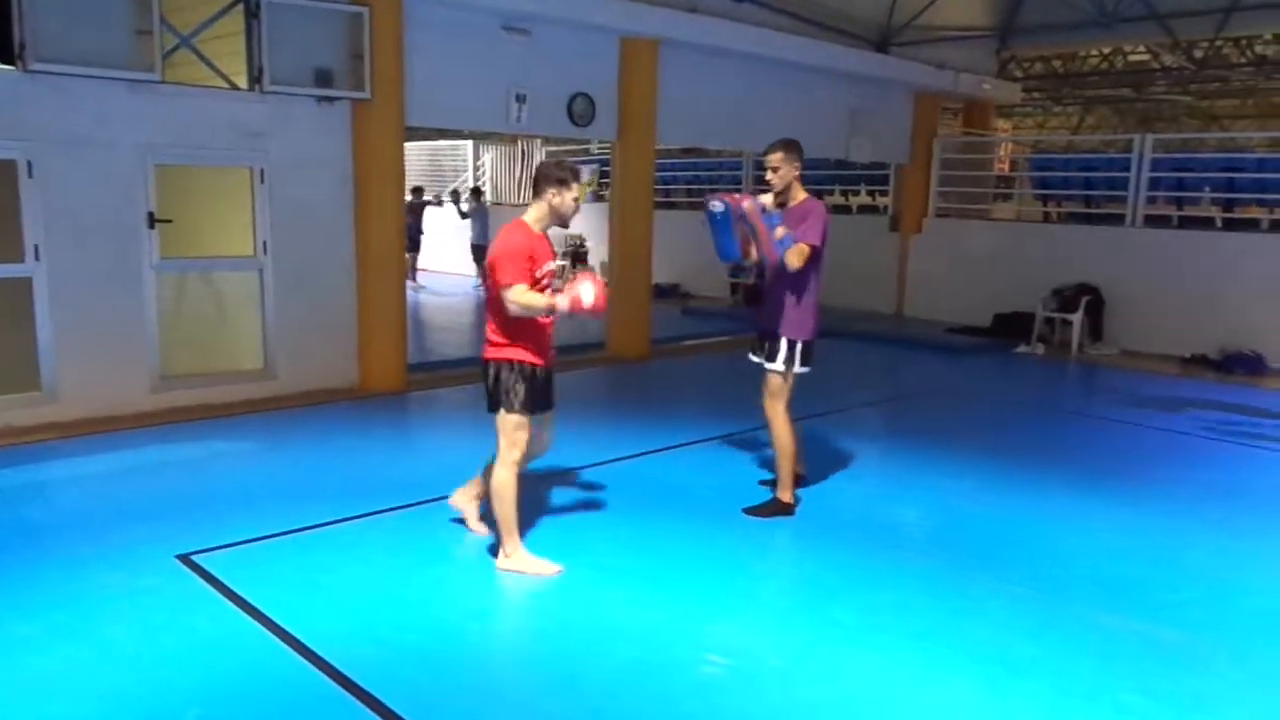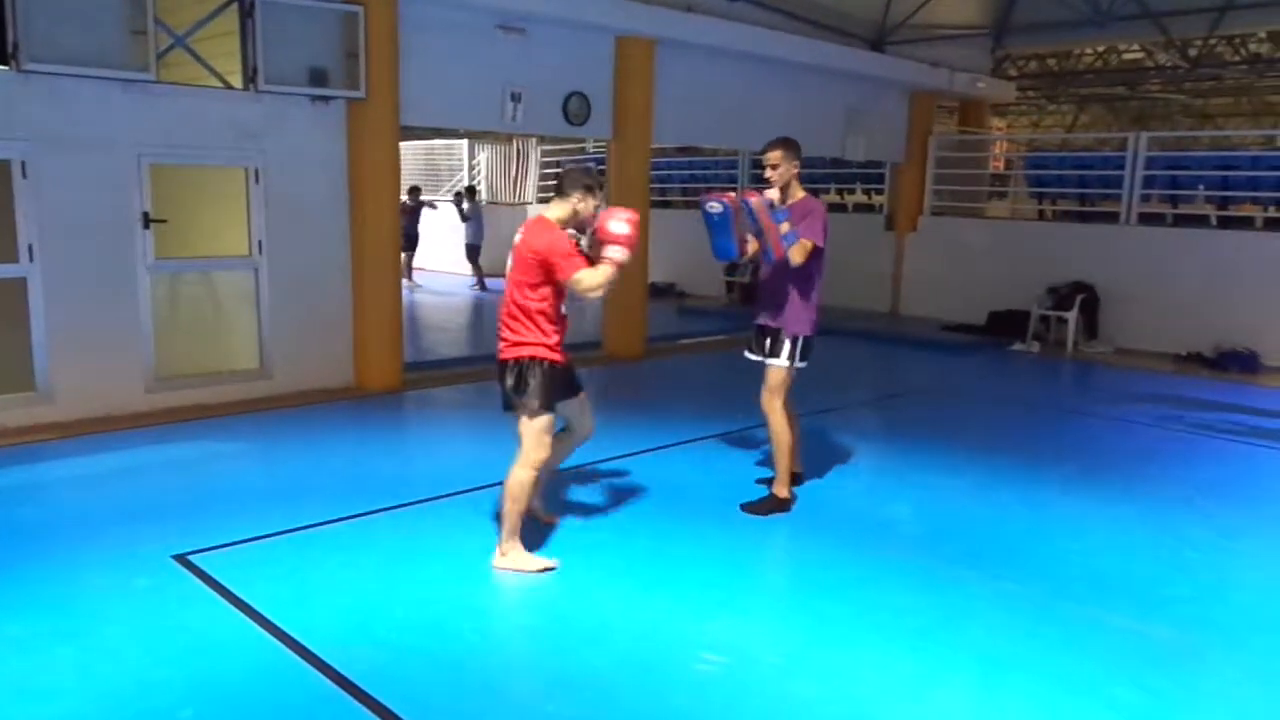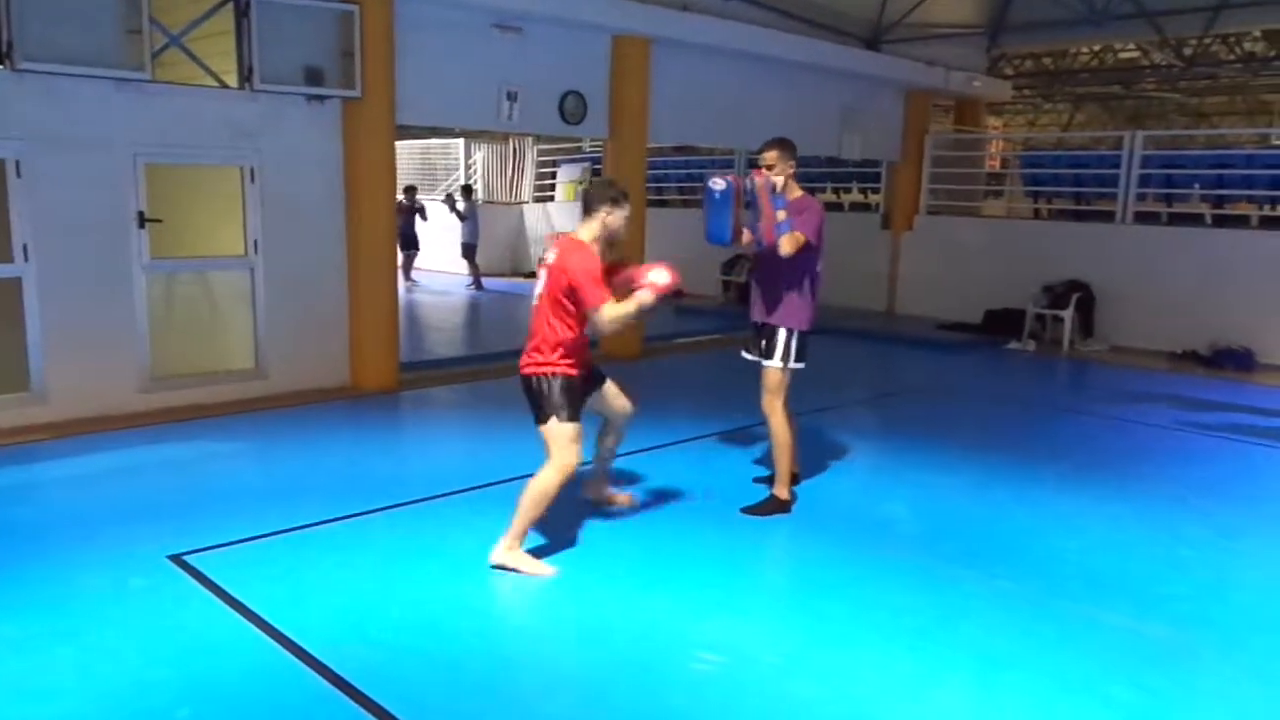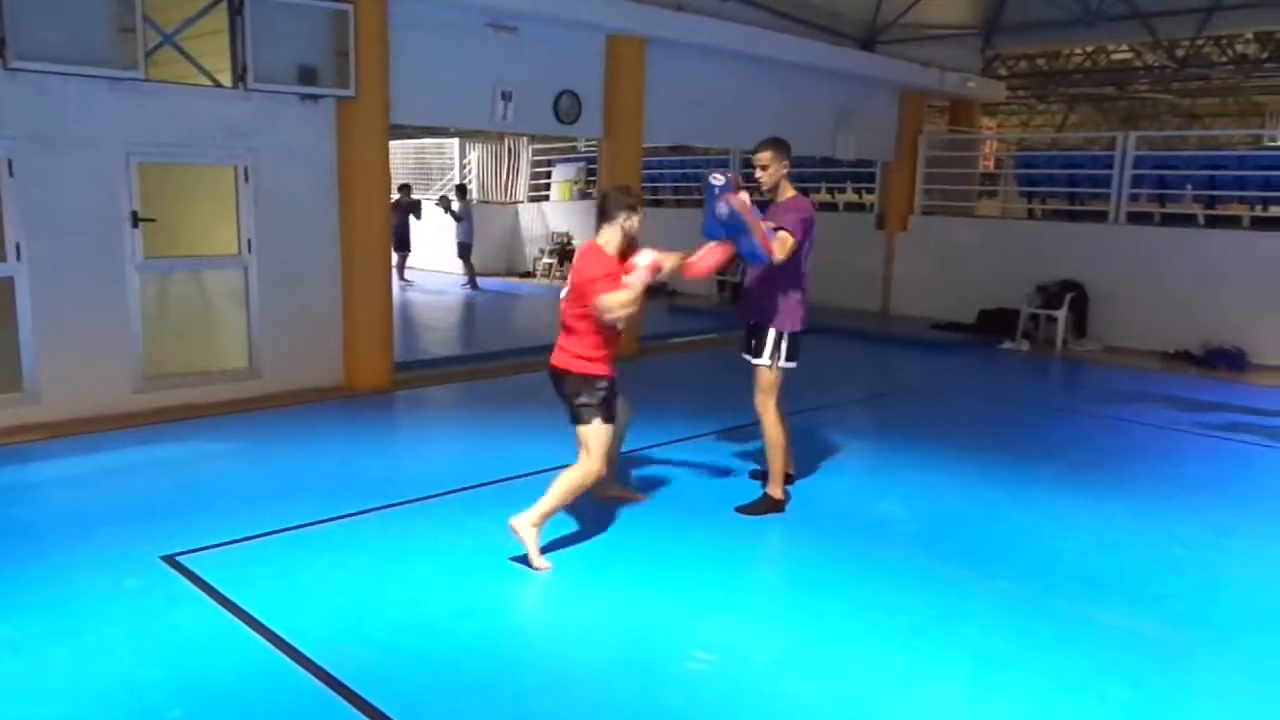
dt=0.2s
person 1, frame 1
left shoulder: (541, 241)
right shoulder: (517, 240)
right elbow: (516, 304)
left wrist: (575, 293)
right wrist: (566, 301)
left hip: (535, 359)
right hip: (509, 360)
left knee: (539, 441)
right knee: (512, 450)
left ankle: (470, 496)
right ankle: (511, 551)
person 1, frame 2
left shoulder: (538, 230)
right shoulder: (550, 239)
right elbow: (589, 288)
left wrist: (599, 253)
right wrist: (617, 250)
left hip: (546, 352)
right hip: (529, 356)
left knee: (582, 426)
right knee: (535, 450)
left ankle: (527, 491)
right ankle: (510, 549)
person 1, frame 3
left shoulder: (566, 244)
right shoulder: (582, 260)
right elbow: (607, 321)
right wrist: (645, 296)
left hip: (571, 363)
right hip: (551, 370)
left knee: (621, 411)
right knee: (564, 462)
left ankle: (599, 485)
right ankle: (509, 548)
person 1, frame 4
left shoulder: (609, 256)
right shoulder: (599, 262)
right elbow: (613, 310)
left wrist: (676, 263)
right wrist: (641, 277)
left hip: (581, 367)
right hip: (585, 371)
left knee: (619, 415)
right knee: (591, 466)
left ankle: (607, 485)
right ankle: (529, 522)
person 2, frame 1
left shoulder: (813, 211)
right shoulder: (777, 209)
left elbow: (794, 261)
right elbow: (755, 257)
left wrist: (774, 218)
left hip: (794, 325)
right hip: (772, 319)
left knee: (774, 406)
right knee: (778, 402)
left ankle: (785, 496)
right ankle: (795, 470)
person 2, frame 2
left shoulder: (813, 209)
right shoulder: (772, 209)
left elbow: (797, 257)
right elbow: (747, 253)
left wrist: (779, 213)
left hip: (793, 321)
right hip: (769, 316)
left knee: (771, 401)
right knee: (779, 399)
left ankle: (782, 492)
right ankle: (793, 469)
person 2, frame 3
left shoulder: (809, 207)
left elbow: (786, 248)
right elbow: (743, 241)
left wrist: (778, 201)
left hip: (789, 319)
right hip: (767, 314)
left knee: (772, 402)
right knee: (776, 399)
left ankle: (782, 494)
right ankle: (790, 469)
person 2, frame 4
left shoulder: (800, 208)
right shoulder: (767, 206)
left elbow: (774, 251)
left hip: (780, 318)
right hip: (761, 315)
left knee: (765, 401)
right knee: (767, 397)
left ankle: (775, 493)
right ankle: (785, 467)
